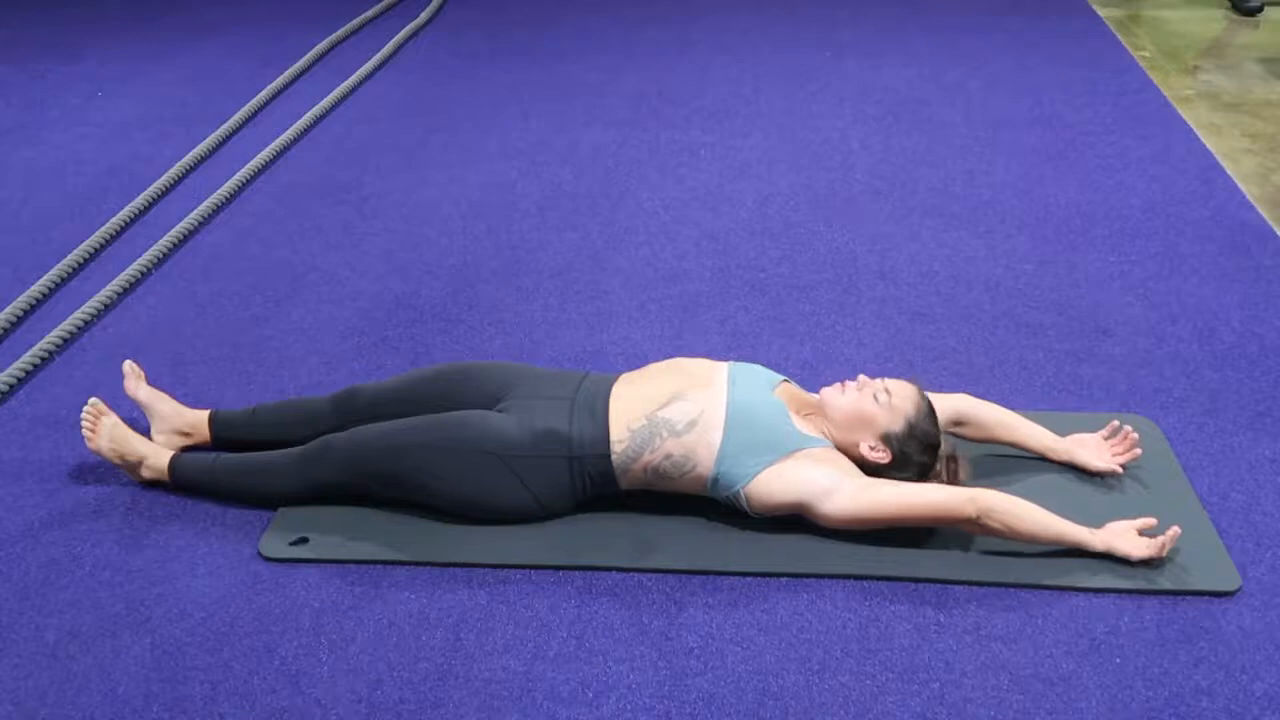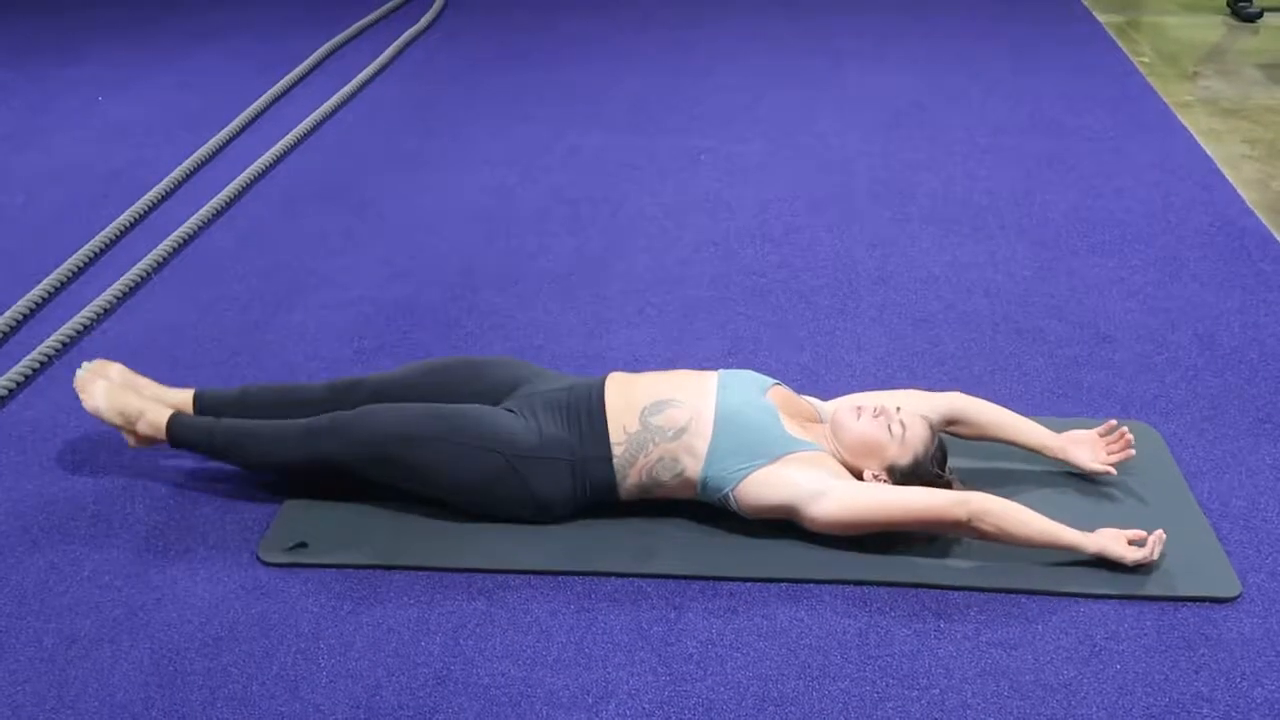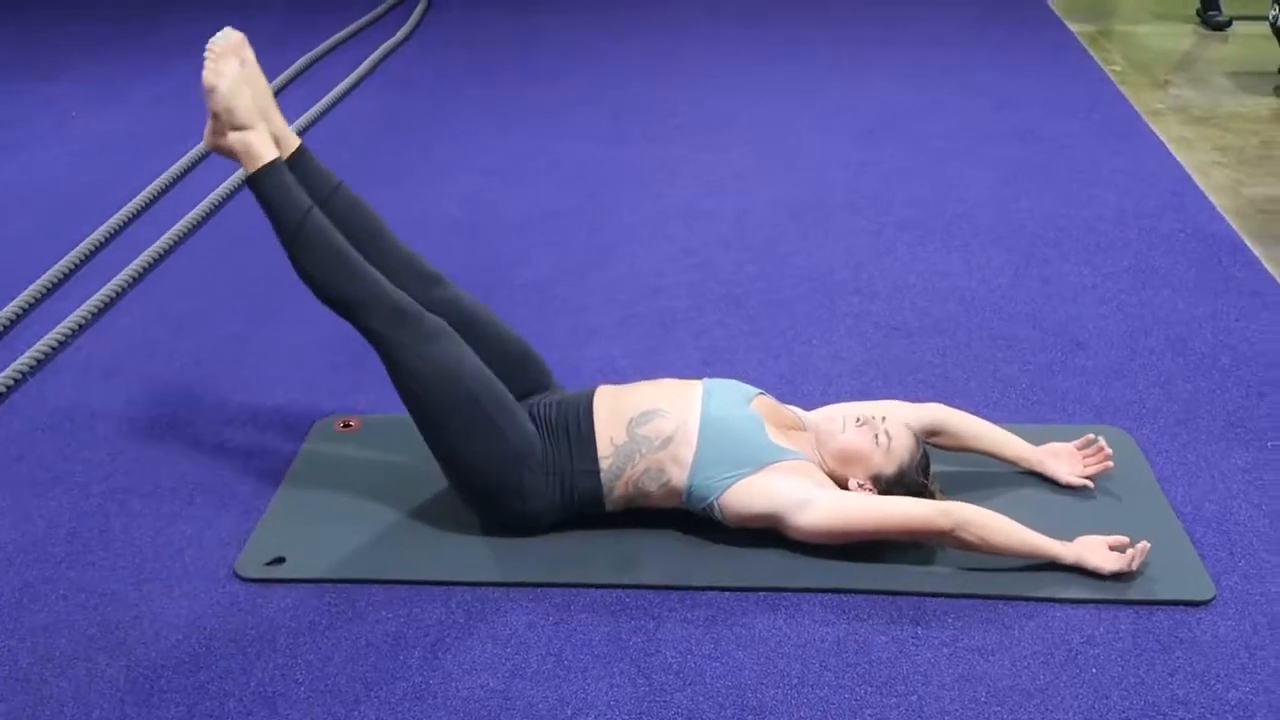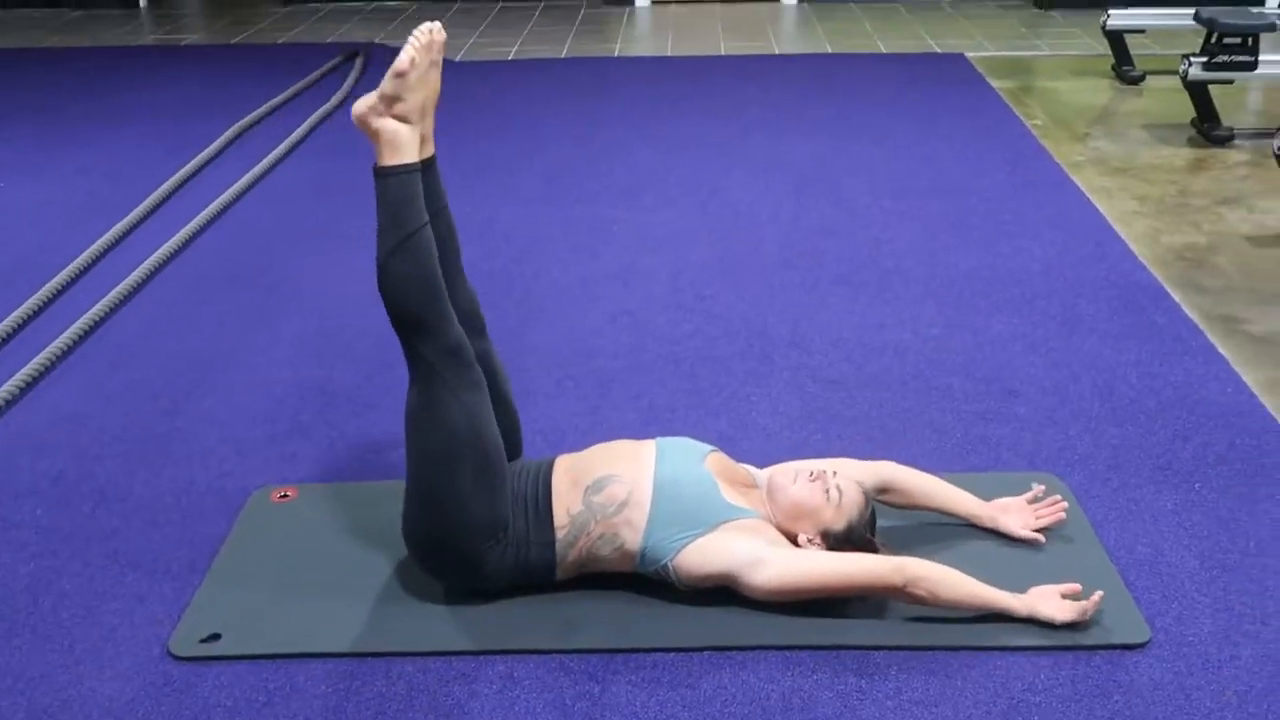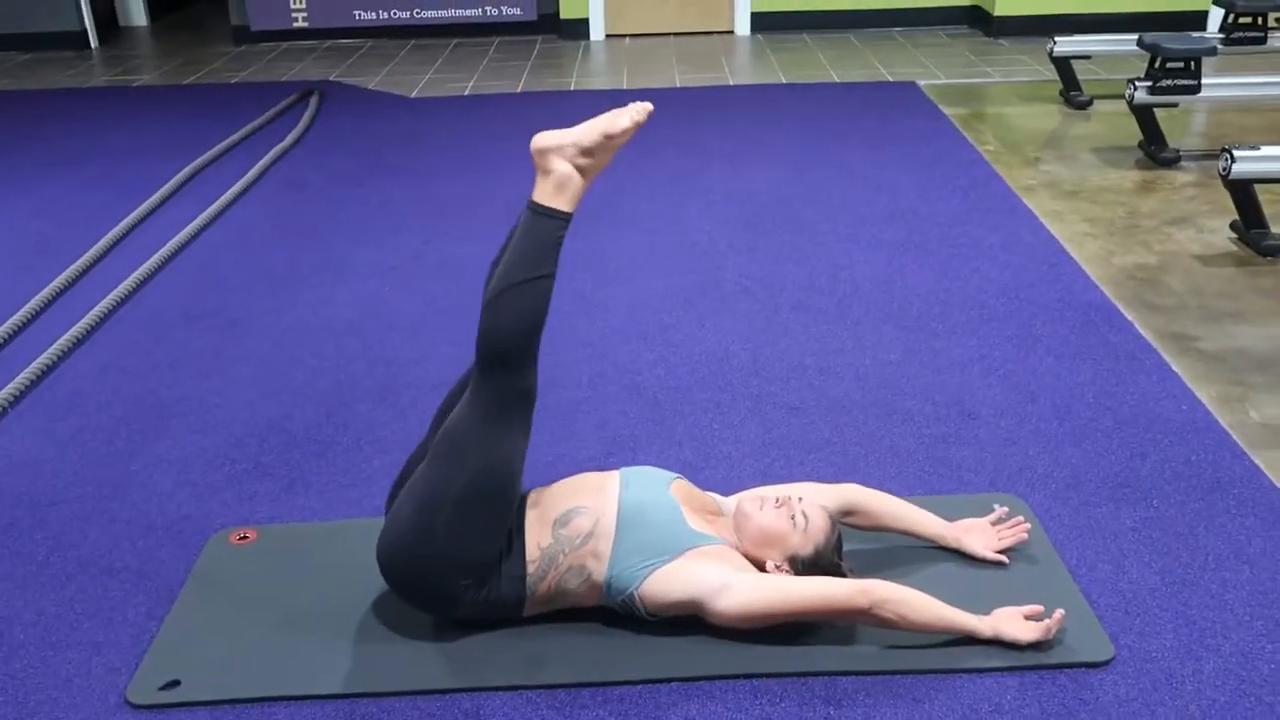
dt=1s
person 1, frame 1
left shoulder: (823, 482)
right shoulder: (806, 405)
left elbow: (969, 508)
right elbow: (961, 403)
left wrist: (1102, 539)
right wrist: (1068, 447)
left hip: (544, 463)
right hip: (564, 393)
left knee: (339, 461)
right knee: (364, 405)
left ankle: (160, 463)
right ankle: (194, 422)
person 1, frame 2
left shoulder: (819, 489)
right shoulder: (825, 413)
left elbow: (964, 511)
right elbow: (954, 398)
left wrist: (1097, 543)
right wrist: (1064, 443)
left hip: (548, 465)
right hip: (569, 395)
left knee: (345, 437)
right knee: (362, 392)
left ankle: (162, 424)
right ankle: (178, 401)
person 1, frame 3
left shoulder: (804, 497)
right shoulder: (803, 428)
left elbow: (946, 519)
right elbow: (936, 413)
left wrist: (1070, 554)
right wrist: (1037, 457)
left hip: (530, 476)
right hip: (560, 410)
left knee: (397, 315)
right knee: (422, 290)
left ankle: (259, 152)
right ankle: (273, 140)
person 1, frame 4
left shoulder: (755, 555)
right shoulder: (755, 486)
left elbow: (898, 576)
right elbow: (886, 471)
left wrist: (1021, 605)
right wrist: (986, 513)
left hip: (481, 542)
right hip: (520, 491)
left knee: (439, 341)
left ankle: (398, 140)
person 1, frame 5
left shoulder: (721, 584)
right shoulder: (719, 514)
left elbow: (864, 599)
right elbow: (850, 494)
left wrist: (986, 627)
right wrist: (952, 533)
left hip: (445, 565)
left knee: (505, 369)
